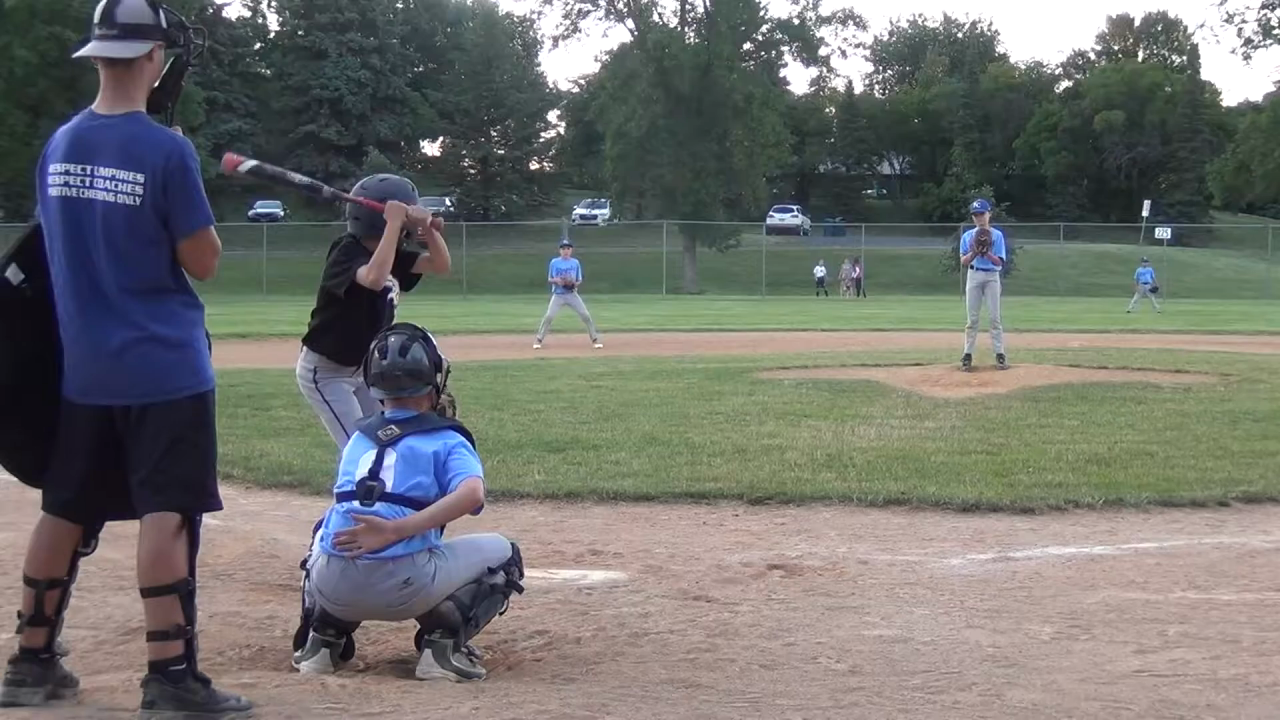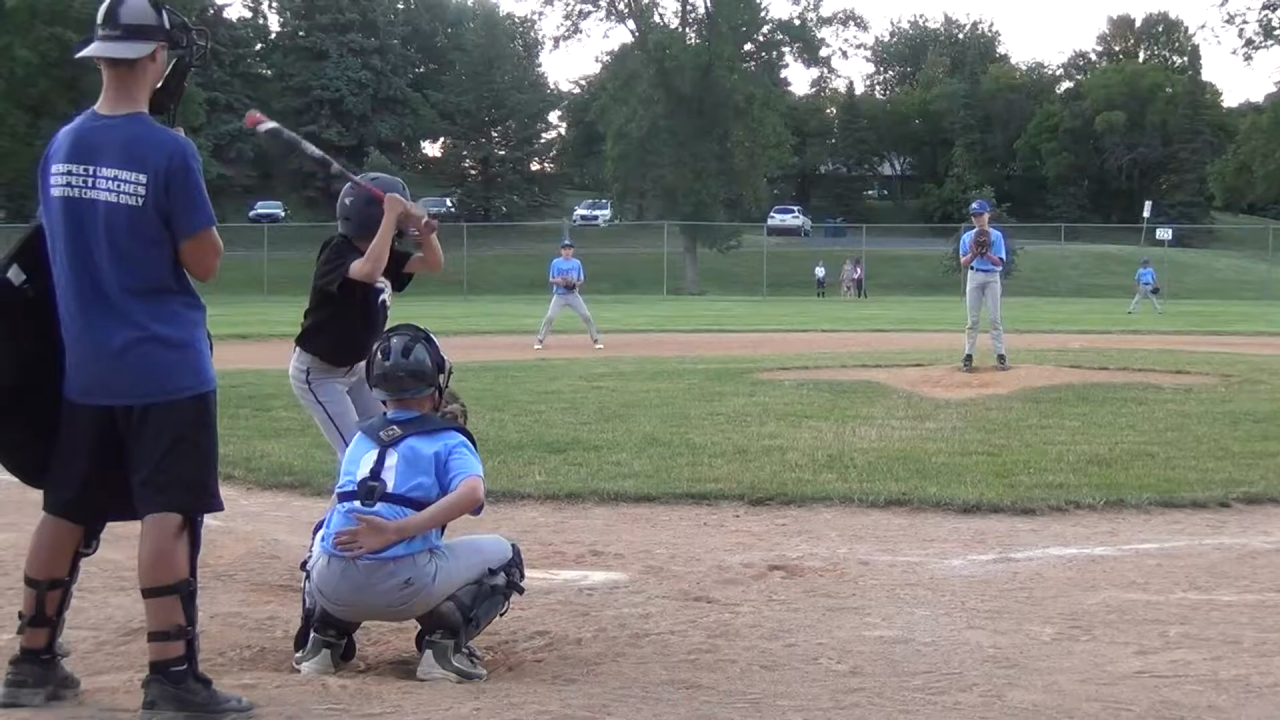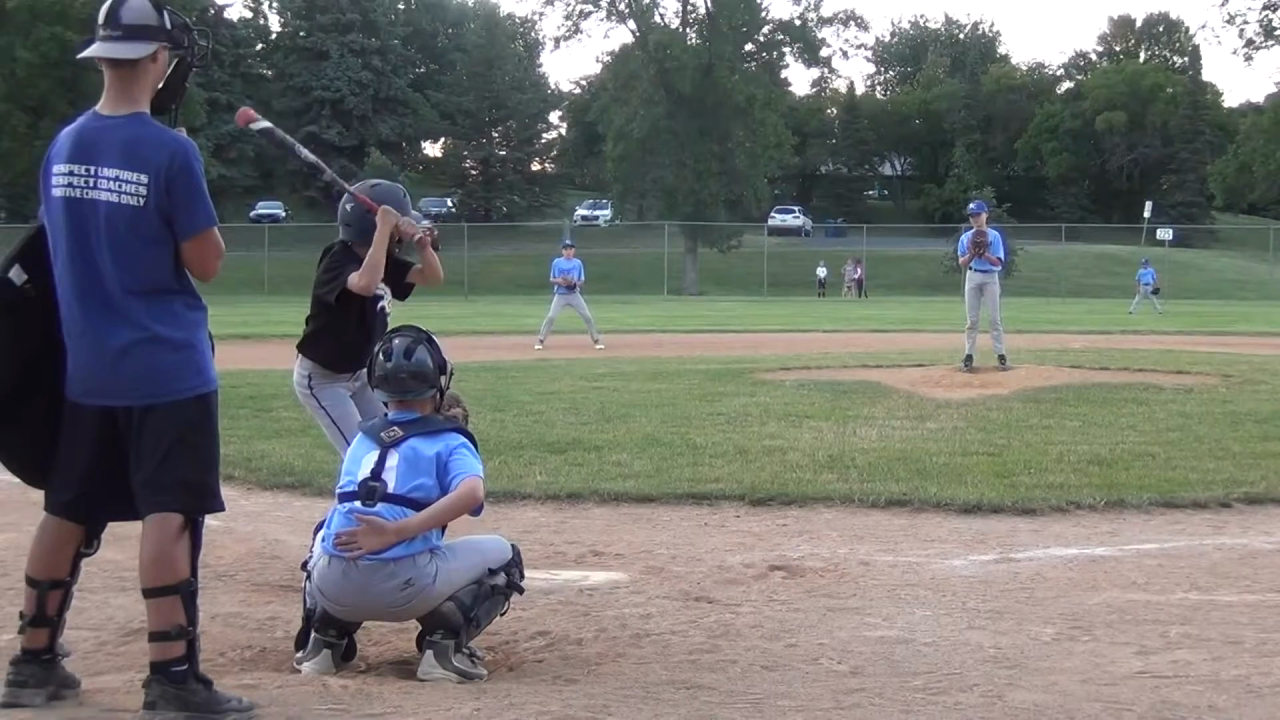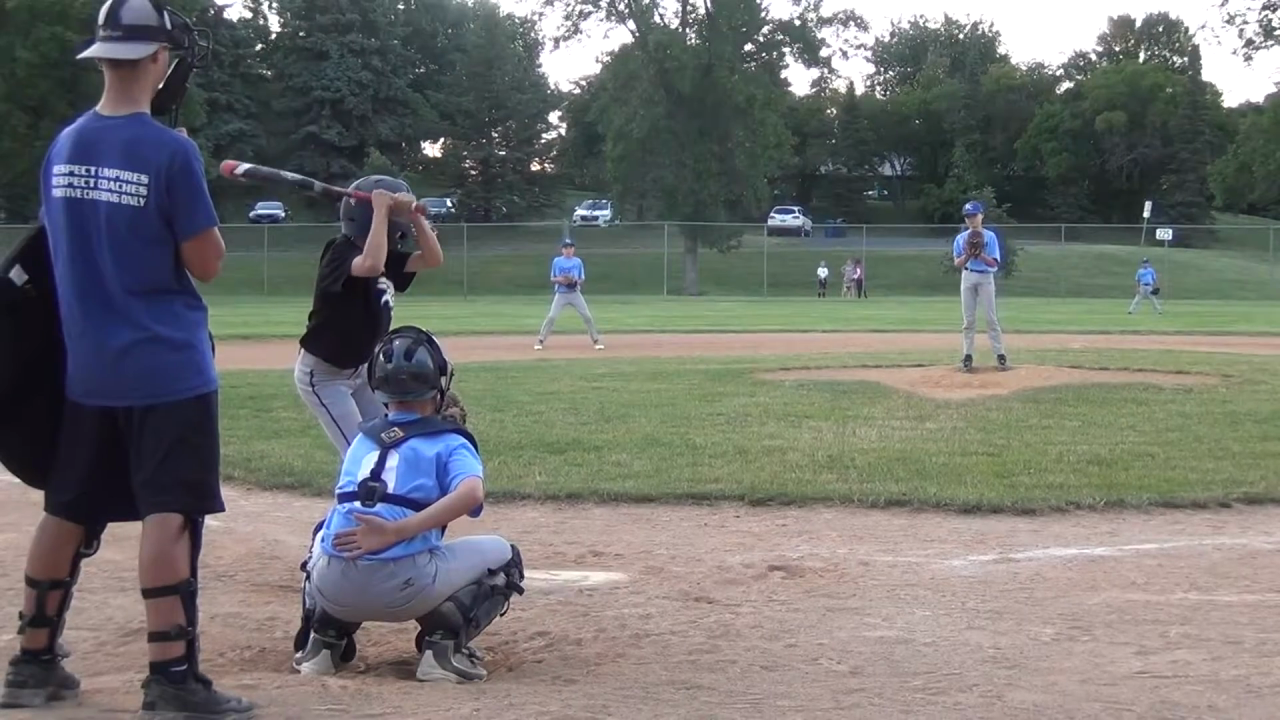
dt=0.3s
person 1, frame 1
right shoulder: (166, 149)
right elbow: (203, 263)
left hip: (83, 366)
right hip: (164, 366)
left knee: (64, 511)
right knee: (166, 514)
person 1, frame 2
left shoulder: (60, 146)
right shoulder: (168, 151)
right elbow: (205, 264)
left hip: (85, 367)
right hip: (166, 366)
left knee: (67, 511)
right knee: (168, 514)
person 1, frame 3
left shoulder: (62, 146)
right shoulder: (170, 151)
right elbow: (207, 264)
left hip: (86, 368)
right hip: (167, 368)
left knee: (68, 512)
right knee: (170, 515)
person 1, frame 4
left shoulder: (62, 146)
right shoulder: (170, 151)
right elbow: (207, 264)
left hip: (87, 368)
right hip: (167, 367)
left knee: (68, 512)
right knee: (168, 515)
person 2, frame 1
left shoulder: (359, 438)
right shoulder: (446, 438)
right elbow: (472, 494)
right wrist: (394, 531)
left hip: (332, 586)
right hip: (404, 585)
right knee: (503, 553)
left ankle: (323, 638)
right ankle: (443, 644)
person 2, frame 2
left shoulder: (361, 438)
right shoulder: (448, 439)
right elbow: (472, 493)
right wrist: (396, 531)
left hip: (333, 587)
right hip: (404, 585)
right knee: (503, 554)
left ankle: (324, 639)
right ankle: (444, 645)
person 2, frame 3
left shoulder: (362, 438)
right shoulder: (449, 440)
right elbow: (471, 493)
right wrist: (396, 532)
left hip: (333, 587)
right hip: (405, 586)
right knee: (504, 555)
left ankle: (324, 639)
right ankle: (445, 644)
person 2, frame 4
left shoulder: (362, 438)
right shoulder: (449, 441)
right elbow: (471, 493)
right wrist: (395, 532)
left hip: (333, 586)
right hip: (404, 586)
right knee: (502, 555)
left ankle: (324, 640)
right ankle: (443, 645)
person 3, frame 1
left shoulder: (392, 253)
right shoulder: (347, 253)
left elbow: (442, 266)
right elbow: (375, 279)
left wrist: (428, 226)
right wrist: (394, 222)
left hip: (358, 368)
right hip: (324, 371)
person 3, frame 2
left shoulder: (384, 253)
right shoulder: (339, 253)
left elbow: (434, 264)
right elbow: (370, 272)
left wrist: (423, 226)
right wrist: (390, 216)
left hip: (353, 368)
right hip: (317, 372)
person 3, frame 3
left shoulder: (385, 261)
right shoulder: (339, 260)
left elbow: (434, 277)
right elbow: (366, 285)
left wrist: (419, 239)
right wrist: (383, 229)
left hip: (357, 374)
right hip: (320, 378)
person 3, frame 4
left shoulder: (387, 255)
right shoulder: (342, 253)
left elbow: (433, 260)
right elbow: (372, 265)
left wrist: (414, 216)
right wrist: (381, 210)
left hip: (357, 370)
right hip: (322, 375)
